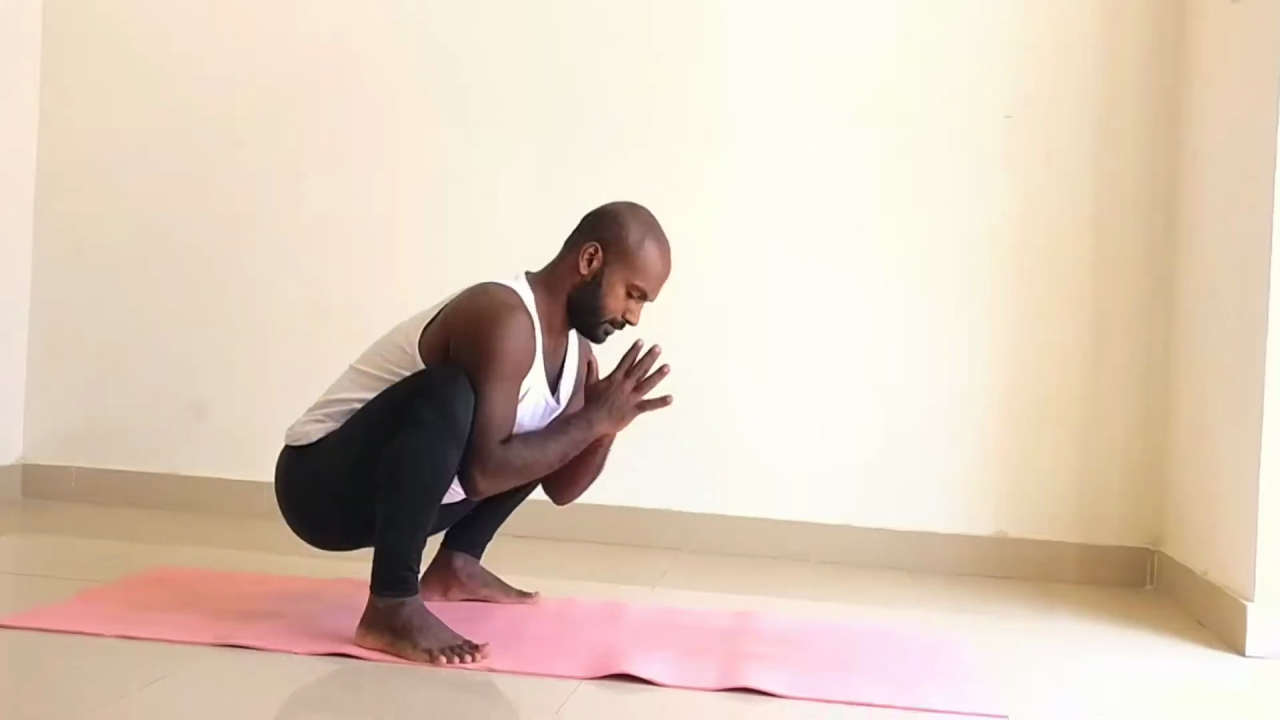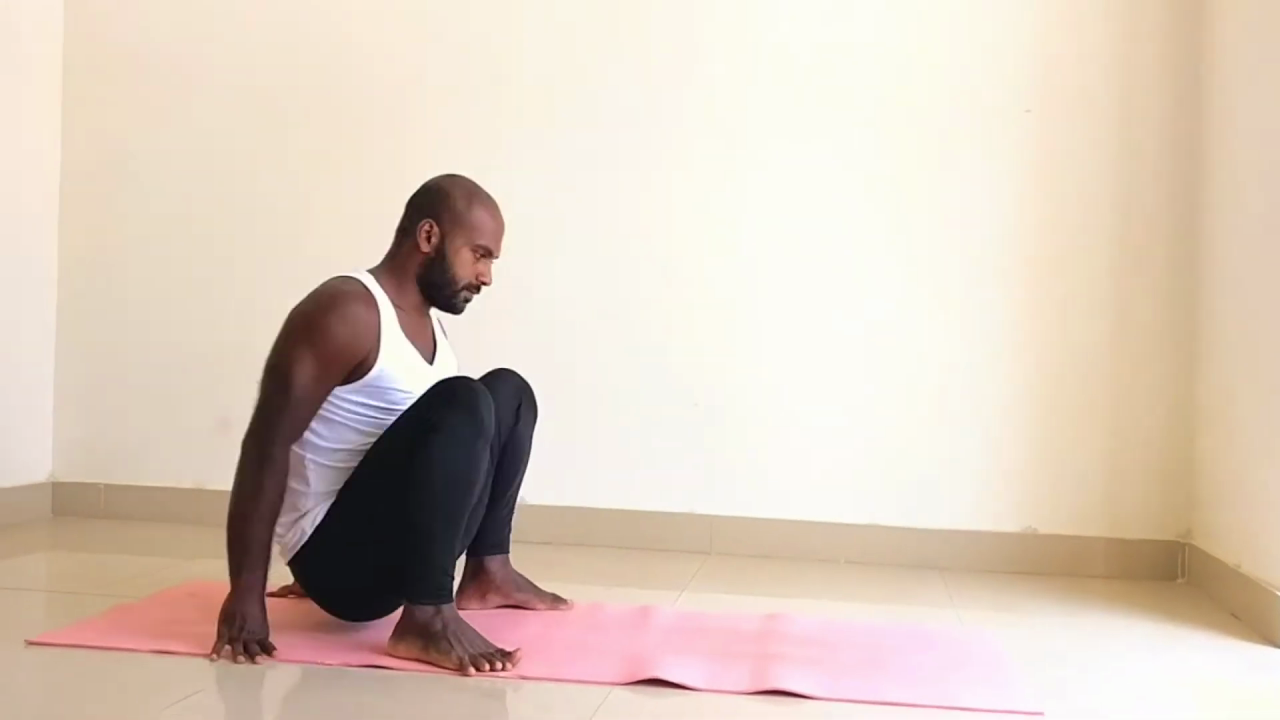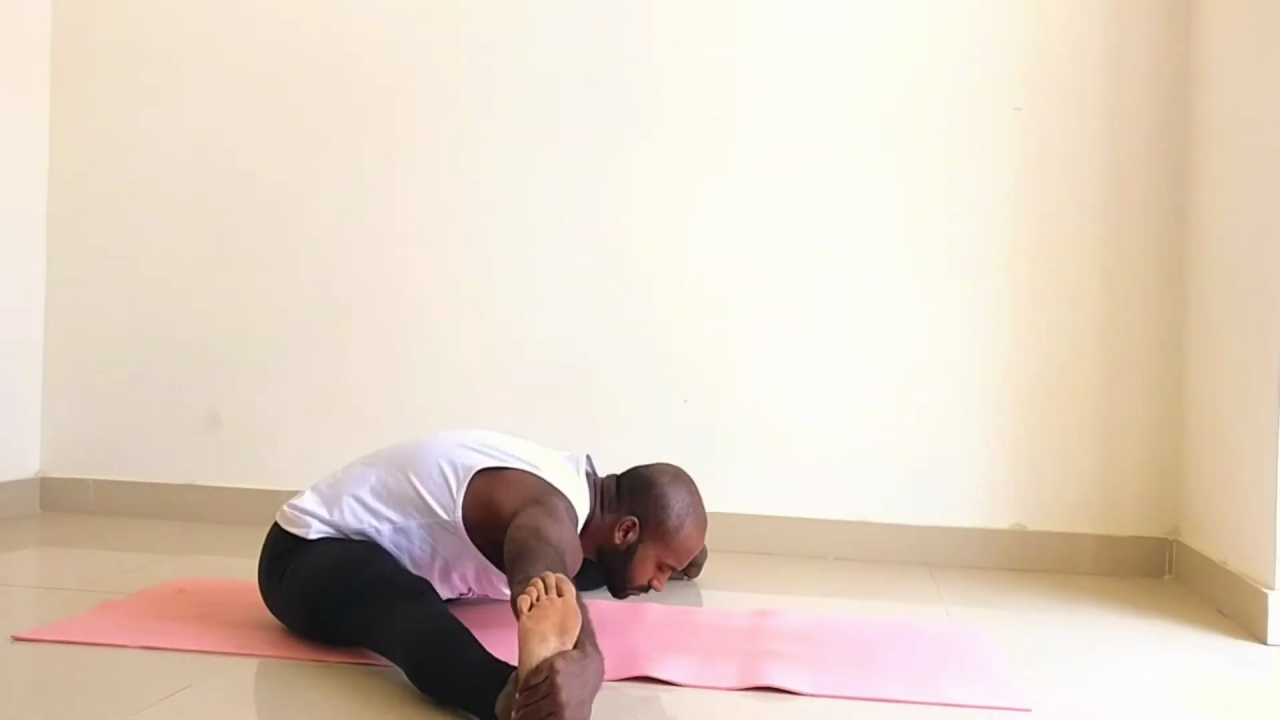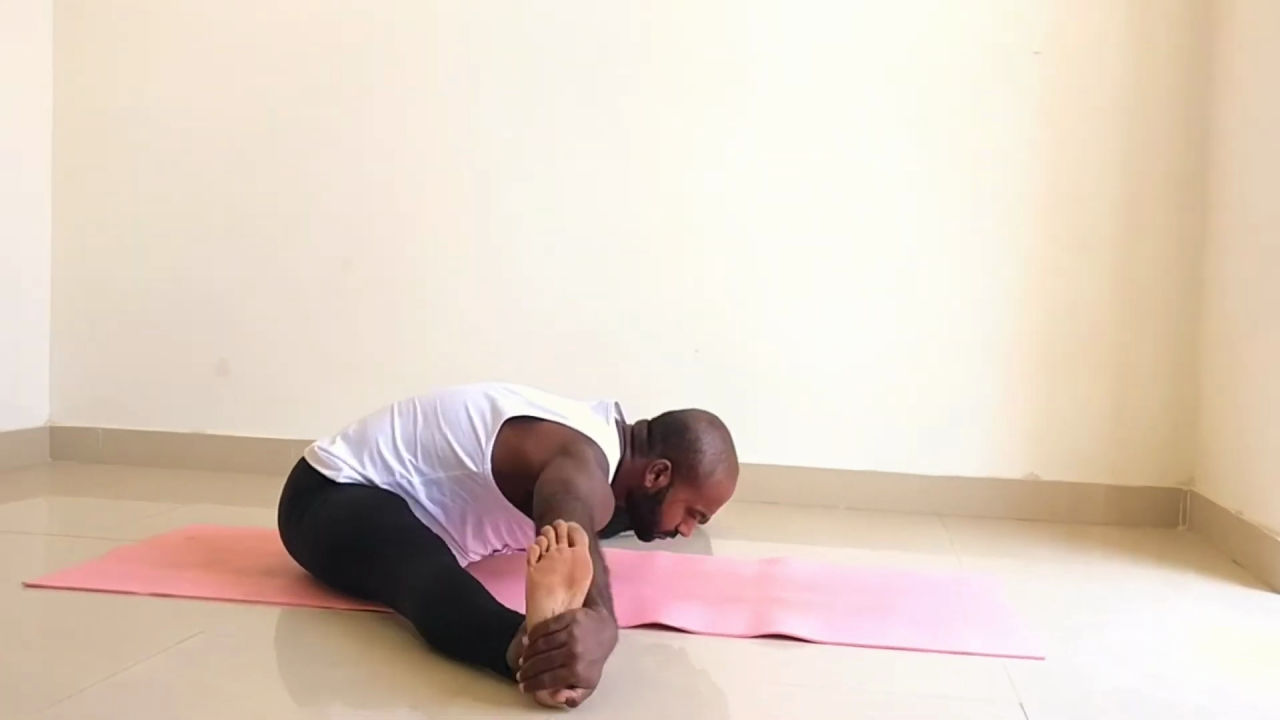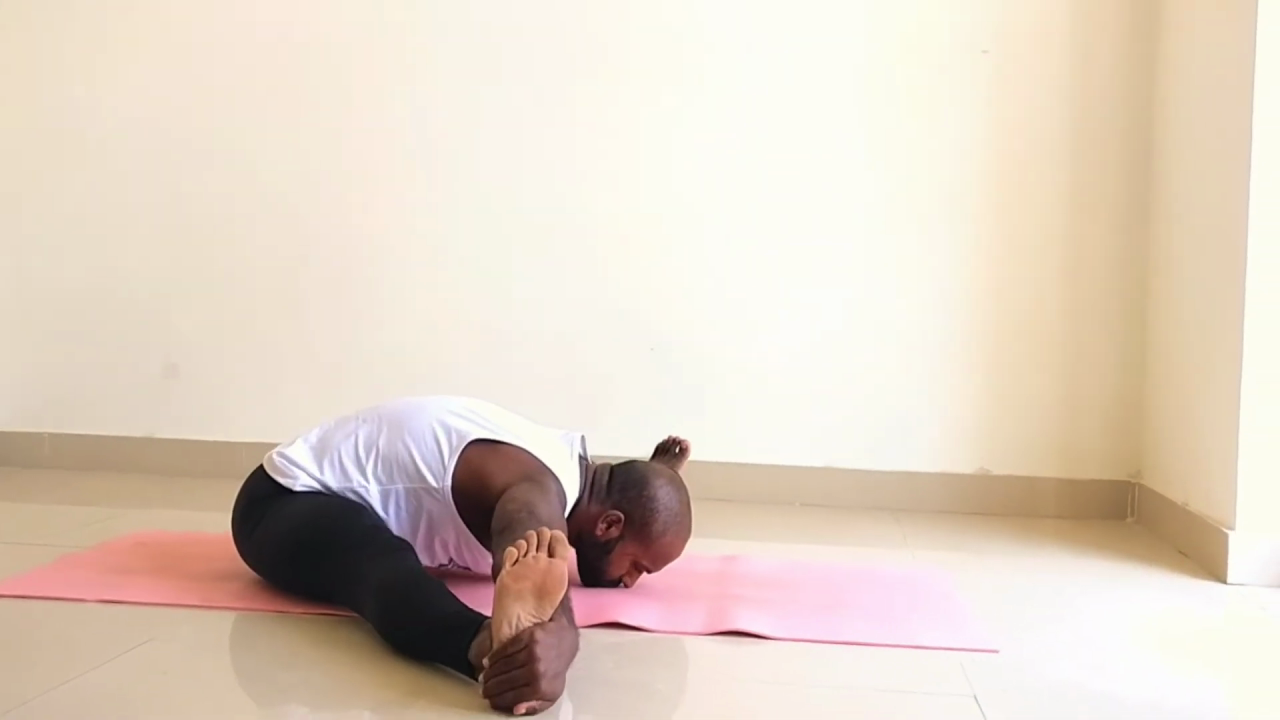
dt=1s
person 1, frame 1
left shoulder: (567, 345)
right shoulder: (503, 320)
left elbow: (562, 485)
right elbow: (483, 471)
left wrist: (604, 422)
right wrist: (594, 420)
right hip: (320, 486)
right knee: (446, 399)
left ankle: (457, 565)
right ankle: (392, 608)
person 1, frame 2
left shoulder: (423, 320)
right shoulder: (347, 309)
right elbow: (267, 442)
right wrist: (247, 593)
left hip: (376, 544)
right hip: (337, 551)
left knee: (508, 393)
right knee: (464, 405)
left ankle: (490, 571)
right ankle: (427, 618)
person 1, frame 3
left shoulder: (587, 490)
right shoulder: (551, 512)
right elbow: (542, 593)
right wrist: (585, 663)
left hip: (375, 542)
right hip: (309, 553)
right knee: (405, 605)
person 1, frame 4
left shoulder: (607, 432)
right shoulder: (580, 463)
right elbow: (571, 553)
right wrist: (597, 629)
left hip: (394, 487)
right hip: (329, 495)
right knee: (420, 559)
person 1, frame 5
left shoulder: (571, 463)
right shoulder: (537, 491)
right elbow: (531, 573)
left wrist: (651, 477)
right wrist: (558, 639)
left hip: (347, 489)
right hip: (285, 500)
right knee: (385, 565)
